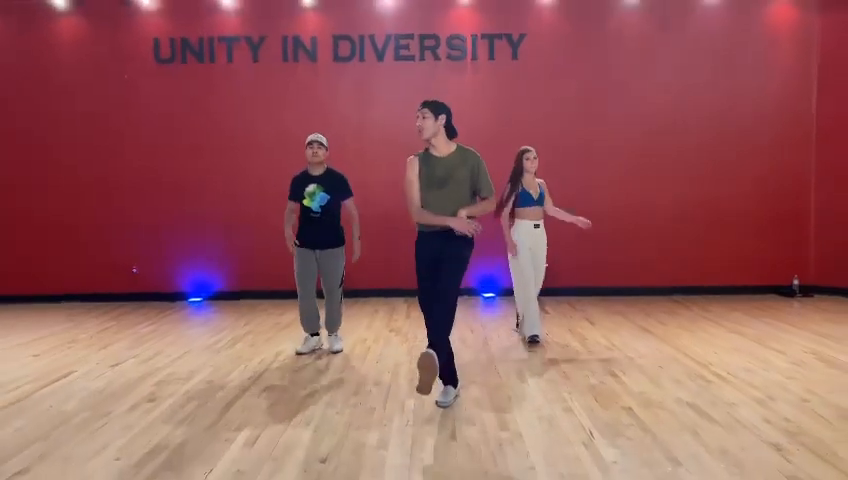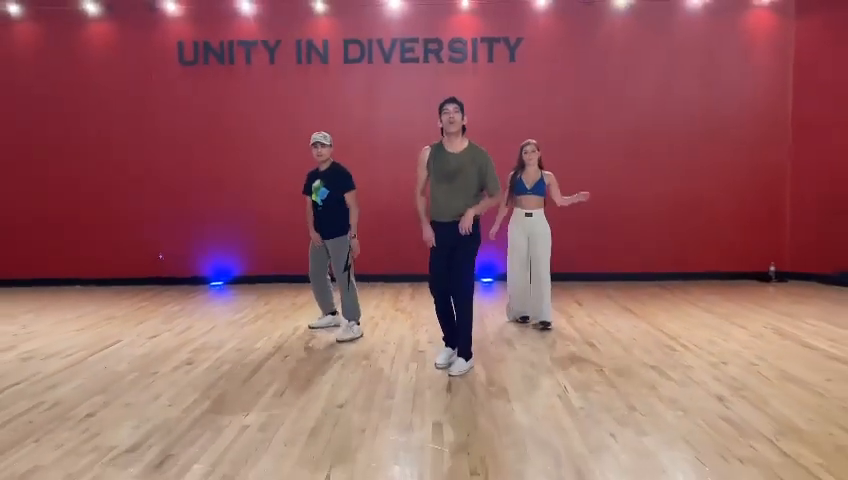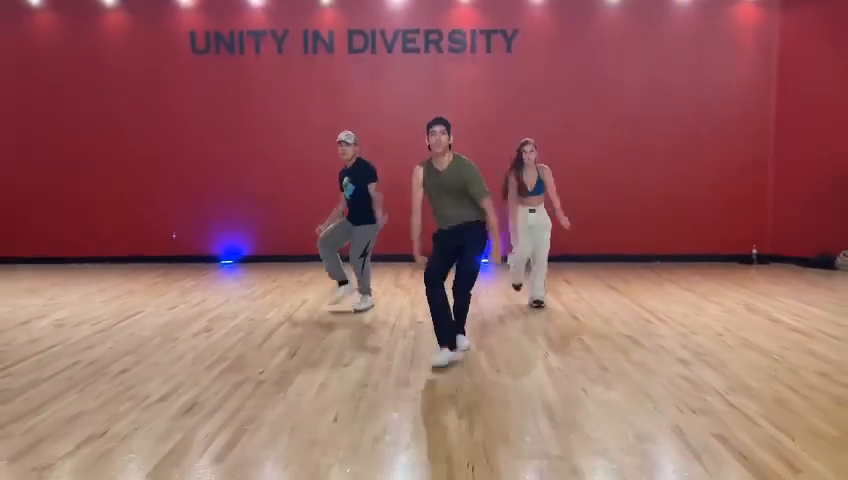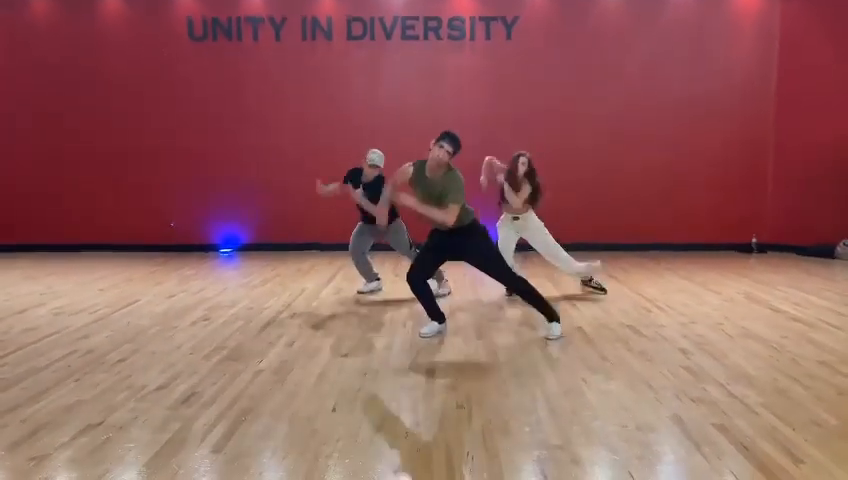
dt=1s
person 1, frame 1
left shoulder: (470, 158)
right shoulder: (415, 163)
left elbow: (490, 202)
right elbow: (415, 209)
left wrist: (465, 211)
right wrist: (449, 220)
left hip: (459, 240)
right hip: (428, 240)
left knee: (444, 295)
right knee: (430, 304)
left ankle: (434, 357)
right ankle: (449, 381)
person 1, frame 2
left shoulder: (478, 155)
right shoulder: (429, 153)
left elbow: (495, 195)
right elbow: (420, 193)
left wrist: (472, 212)
right wrist: (425, 225)
left hip: (465, 230)
right hip: (438, 230)
left knee: (462, 292)
right knee: (438, 289)
left ankle: (465, 355)
right ankle: (451, 344)
person 1, frame 3
left shoulder: (465, 167)
right shoulder: (421, 171)
left elbow: (487, 204)
right elbow: (416, 211)
left wrist: (498, 244)
right wrist: (416, 250)
left hip: (473, 231)
right hip: (445, 234)
left knee: (462, 285)
right knee: (431, 279)
left ankle: (459, 331)
right ankle: (447, 346)
person 1, frame 4
left shoulder: (453, 180)
right shoulder: (413, 169)
left elbow: (449, 218)
right elbow: (390, 187)
left wrist: (414, 203)
right wrist: (382, 210)
left hip: (467, 233)
right hip: (441, 235)
left knee: (506, 276)
right knee: (415, 278)
left ankle: (552, 318)
right ankle: (437, 321)
person 2, frame 1
left shoulder: (338, 179)
right shoulder: (298, 180)
left elbow: (351, 211)
right elbow: (291, 210)
left wrist: (356, 239)
right wrist: (288, 230)
left hip: (333, 245)
right hip: (304, 245)
left knee: (333, 292)
right knee: (305, 292)
left ankle: (334, 333)
right ankle: (312, 335)
person 2, frame 2
left shoulder: (341, 174)
right shoulder: (311, 176)
left elbow: (353, 206)
left wrist: (354, 236)
right wrist: (312, 230)
left hip: (340, 235)
right hip: (320, 235)
left knee: (343, 277)
right knee: (315, 274)
left ankle: (354, 324)
right ankle: (330, 314)
person 2, frame 3
left shoulder: (365, 168)
right shoulder: (344, 173)
left elbow: (375, 194)
left wrist: (379, 214)
right wrist: (327, 223)
left hip: (368, 222)
right hip: (351, 220)
left knee: (359, 258)
right knee: (325, 243)
left ankle: (366, 297)
right ankle: (344, 284)
person 2, frame 4
left shoulder: (381, 184)
right shoulder: (354, 173)
right elbow: (341, 186)
left wrist: (361, 200)
right wrist: (326, 189)
left hip: (389, 224)
right hip: (367, 223)
left knee: (410, 253)
right knee: (355, 250)
left ankle: (441, 280)
right ankle: (373, 281)
person 3, frame 1
left shoulder: (542, 184)
right shoulder: (514, 185)
left elbow: (551, 209)
right elbow: (504, 214)
left wrist: (575, 219)
right wrist: (509, 239)
left hip: (539, 234)
right hip: (521, 234)
left knee: (536, 281)
right knee: (525, 283)
left ankle: (523, 316)
right ankle: (531, 330)
person 3, frame 2
left shoulder: (548, 177)
right shoulder: (514, 176)
left elbow: (559, 201)
right elbow: (506, 202)
left wrist: (578, 198)
right wrist: (496, 224)
left hip: (539, 223)
right hip: (517, 222)
left knee: (541, 269)
right knee: (518, 268)
left ankle: (543, 315)
right ankle: (520, 310)
person 3, frame 3
left shoulder: (545, 171)
right shoulder: (514, 174)
left elbow: (552, 194)
right elbow: (511, 200)
left wrist: (560, 214)
right wrist: (514, 221)
left hip: (541, 217)
right hip: (521, 216)
left knee: (541, 257)
right knee: (521, 253)
left ankle: (537, 295)
right ankle: (517, 277)
person 3, frame 4
left shoulder: (526, 185)
right shoulder: (504, 173)
left elbow: (516, 203)
right elbow: (489, 159)
left wrist: (504, 183)
right wrist: (484, 176)
left hip: (527, 221)
right hip: (507, 222)
left knee: (554, 251)
right knee: (505, 256)
left ankle: (586, 276)
